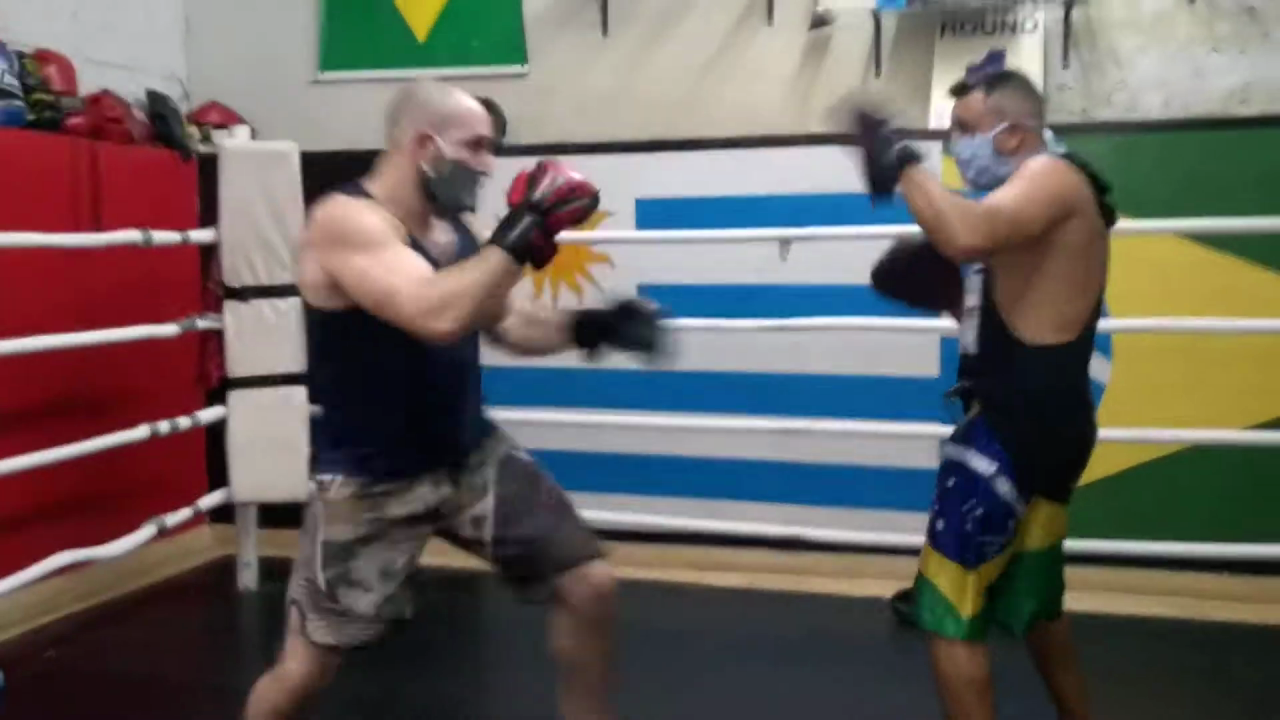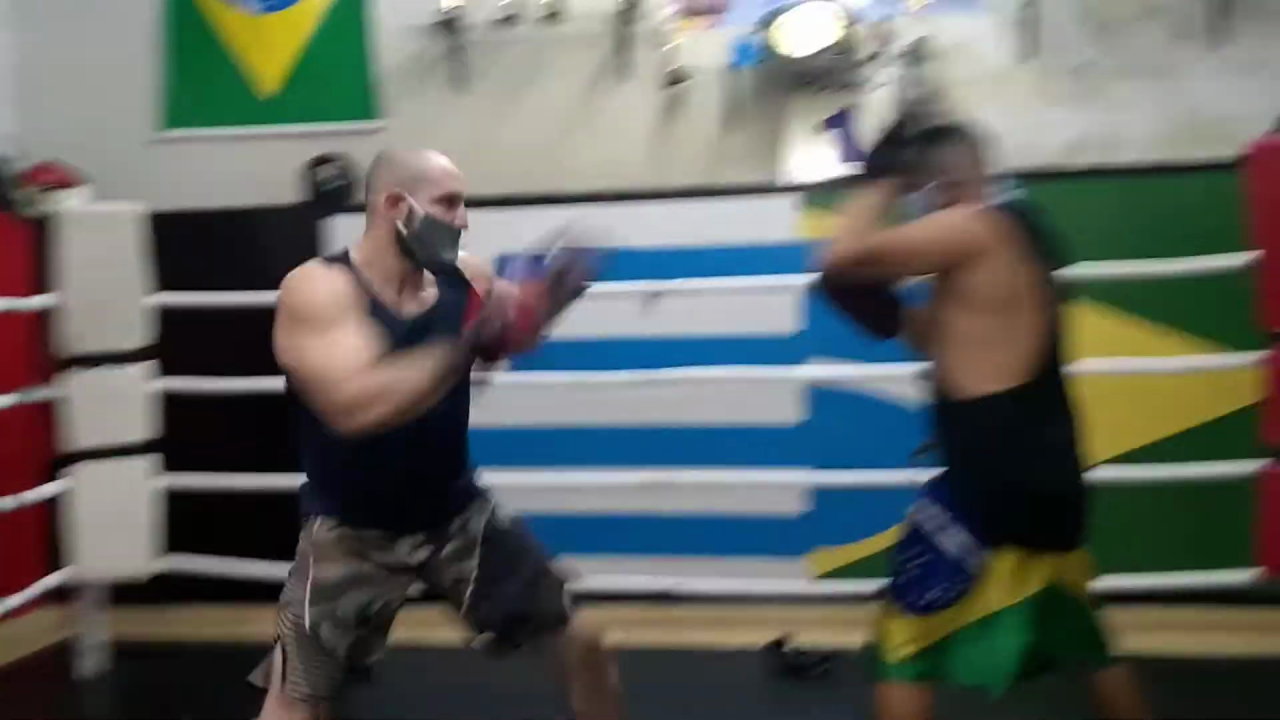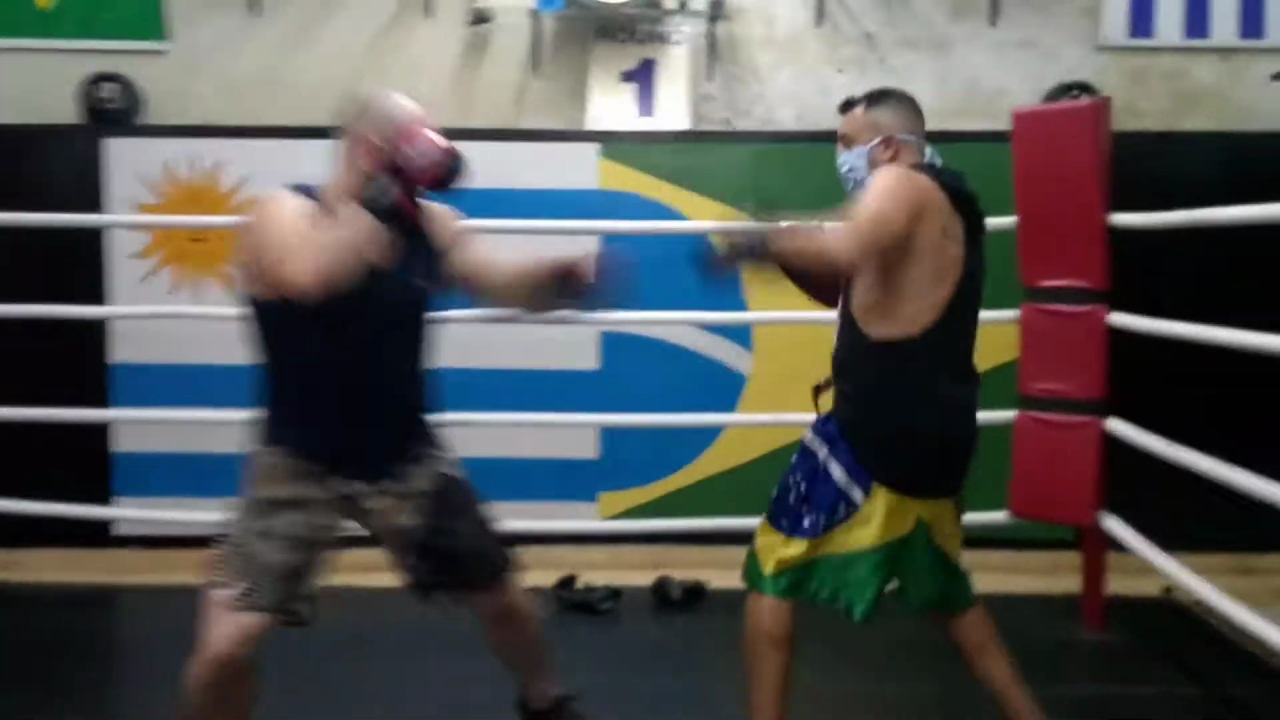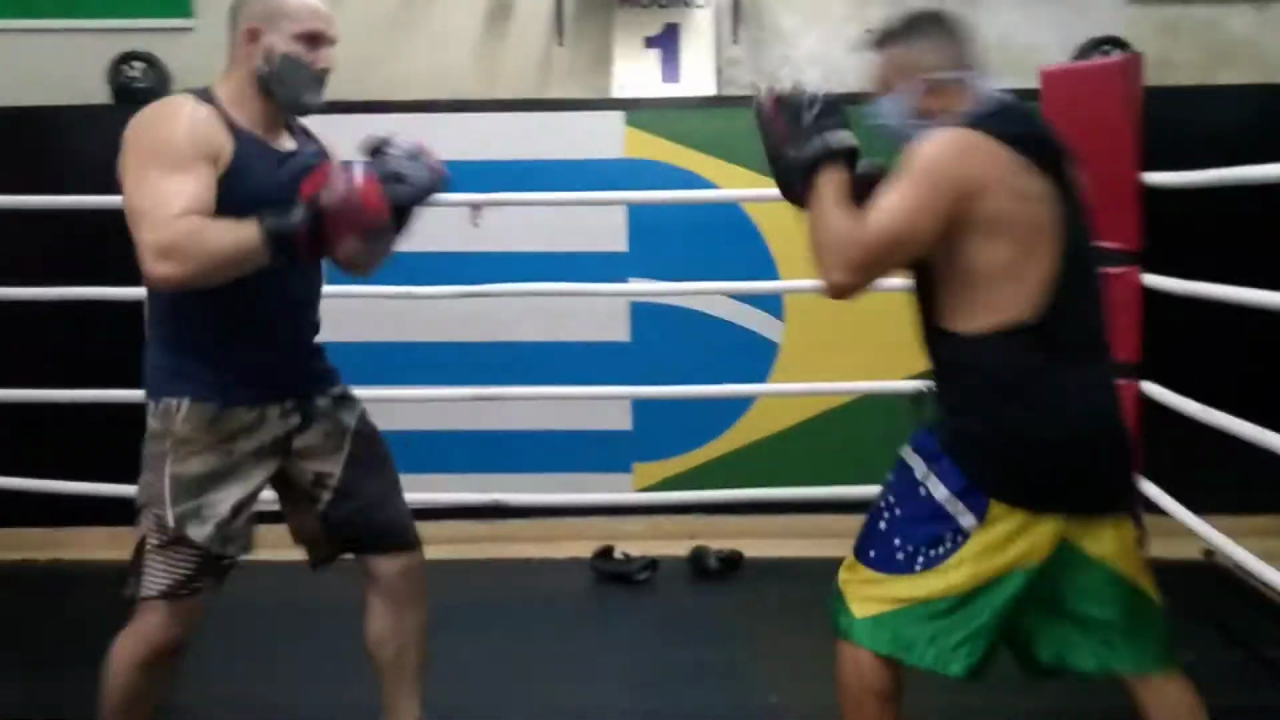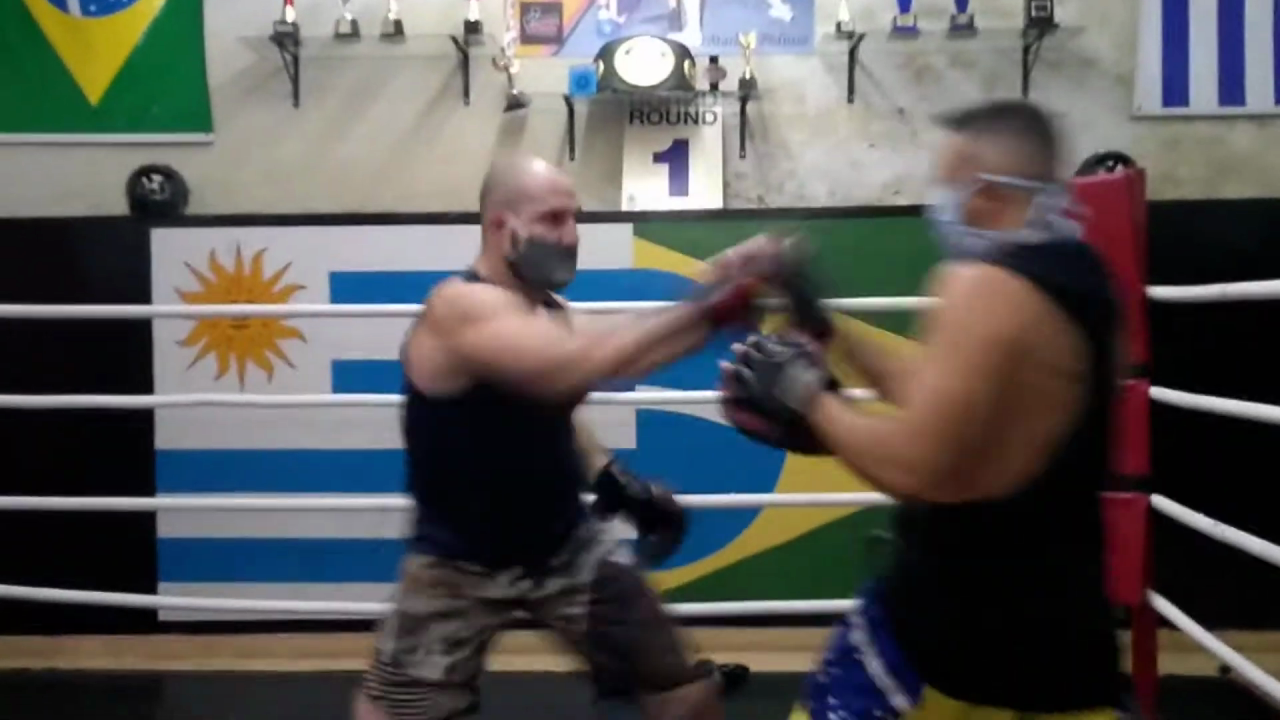
dt=1s
person 1, frame 1
left shoulder: (1051, 177)
right shoulder: (1030, 192)
left elbow: (967, 236)
left wrist: (901, 163)
right wrist: (943, 291)
left hip: (1018, 426)
right hip: (1034, 421)
left knee: (948, 608)
right knee: (1030, 600)
person 1, frame 2
left shoulder: (971, 233)
right shoulder: (1003, 238)
left elbow: (842, 256)
left wrist: (883, 180)
right wrist: (887, 312)
left hip: (991, 481)
right hip: (1043, 475)
left knee: (903, 648)
right knee: (1081, 645)
person 1, frame 3
left shoulder: (903, 187)
right shoulder: (942, 207)
left elbow: (845, 251)
left wrist: (769, 243)
right wrist: (802, 257)
left hip: (877, 426)
right hip: (941, 429)
left knee: (774, 574)
right knee: (943, 588)
person 1, frame 4
left shoulder: (950, 152)
right shoulder: (1027, 149)
left elbow: (843, 267)
left wrist: (824, 162)
left hip: (995, 439)
right hip: (1087, 437)
left knee: (868, 613)
right knee: (1138, 645)
person 1, frame 5
left shoulder: (984, 292)
right shoulder: (1089, 292)
left elbow: (912, 468)
left wrist: (806, 393)
right wrist: (831, 335)
left hip: (944, 614)
right hip: (1066, 613)
person 2, frame 1
left shoulder: (454, 223)
right shoulder: (346, 222)
left elbow: (508, 328)
right elbow: (440, 315)
left wrist: (592, 327)
right wrist: (523, 235)
left hip: (473, 456)
right hip: (364, 482)
left knee: (588, 587)
person 2, frame 2
left shoulder: (457, 275)
right shoulder: (316, 291)
right elbow: (358, 405)
left wrist: (553, 292)
right wrist: (464, 346)
left hip: (456, 515)
right hip: (351, 533)
left knee: (579, 643)
person 2, frame 3
left shoulder: (423, 224)
right shoulder: (281, 218)
left elbow: (502, 282)
right elbow: (311, 272)
left wrist: (561, 279)
right wrist: (388, 199)
left hip: (406, 459)
right hip: (298, 463)
left knee: (499, 596)
right knee: (228, 642)
person 2, frame 4
left shoulder: (304, 143)
right shoulder: (178, 126)
left elbow: (355, 253)
right elbow: (169, 255)
left wrist: (388, 202)
right wrist: (298, 221)
left hip: (309, 395)
right hip: (205, 410)
left knee: (397, 566)
right knee: (164, 618)
person 2, frame 5
left shoulder: (546, 311)
right shoulder: (461, 309)
right elbow: (578, 365)
left wrist: (615, 482)
right wrist: (705, 305)
left hip: (566, 546)
right hip: (460, 569)
